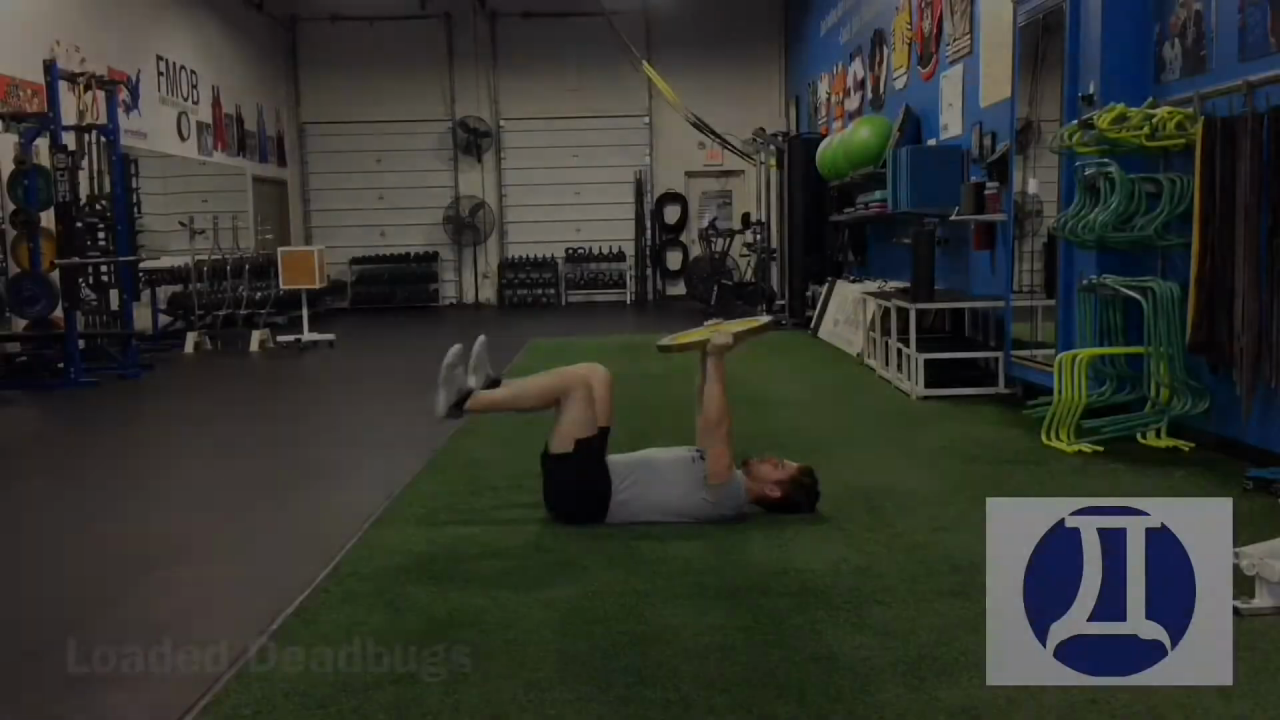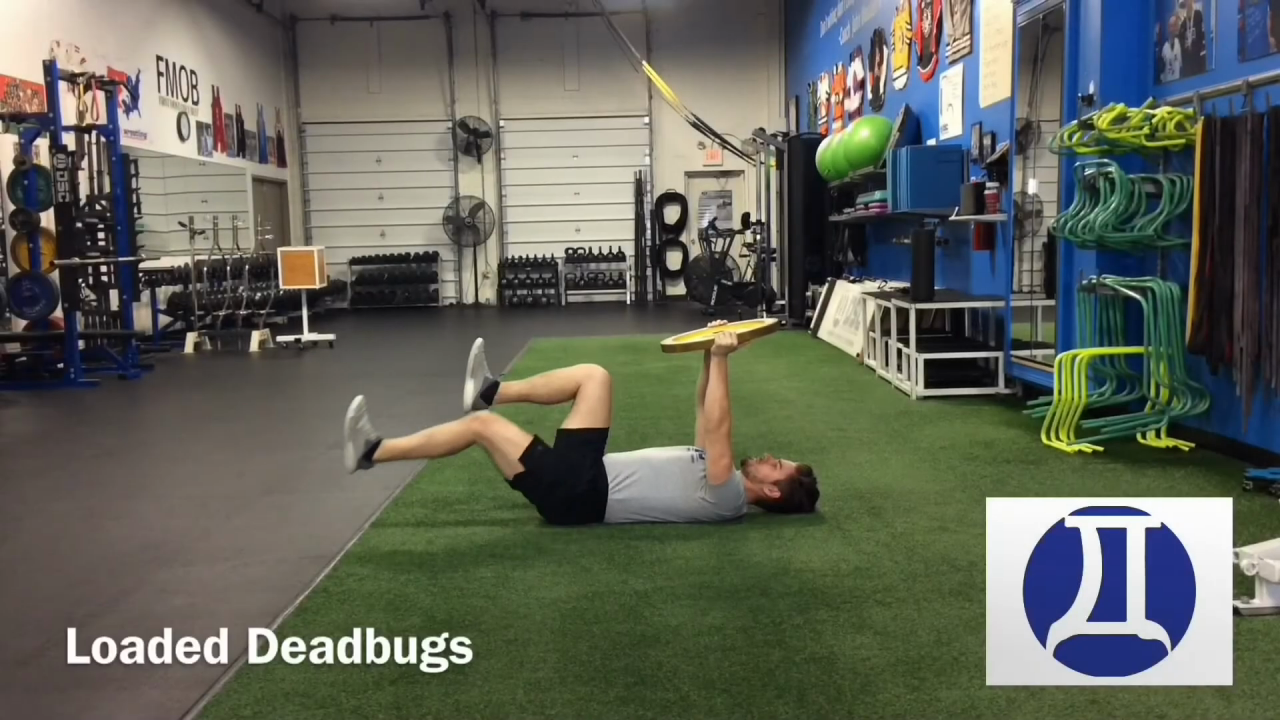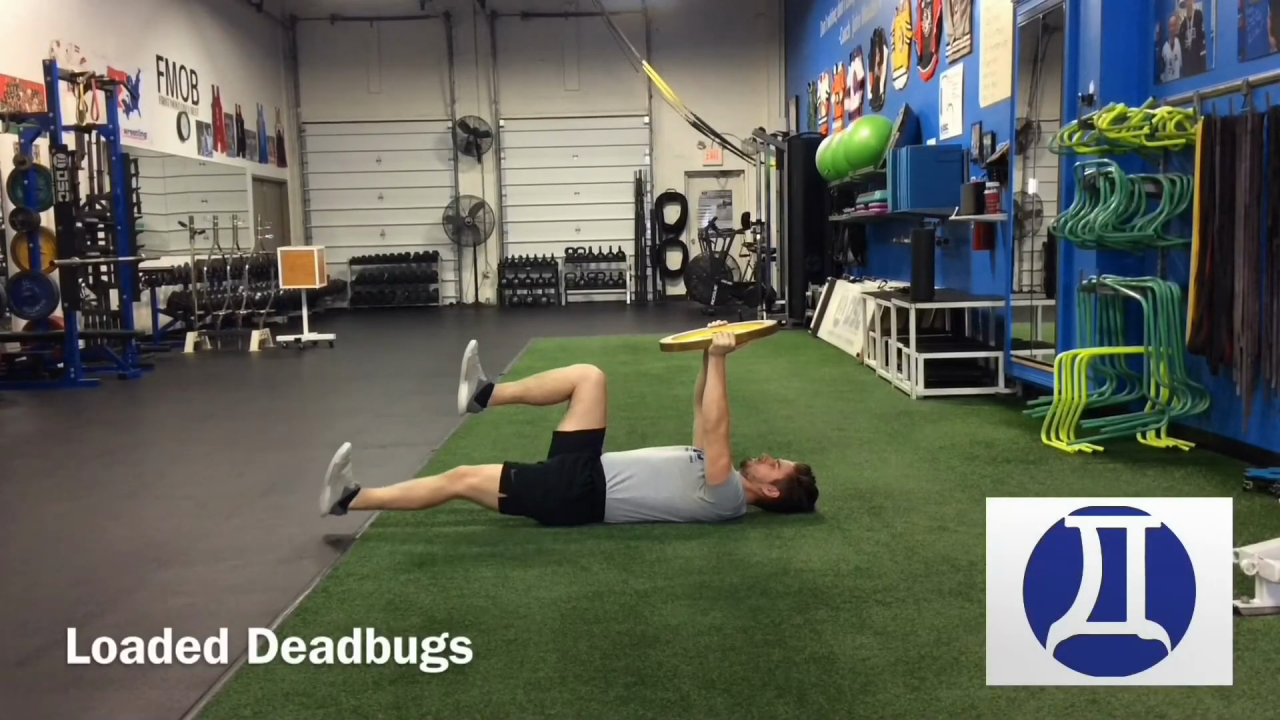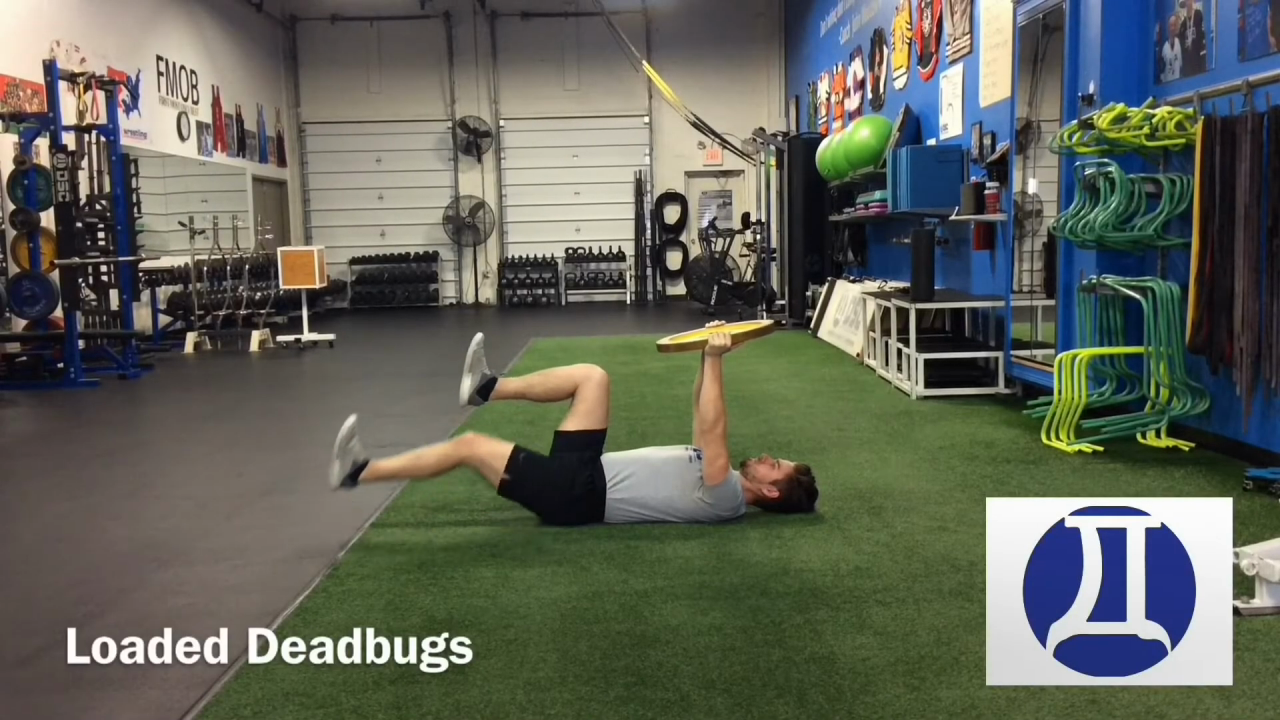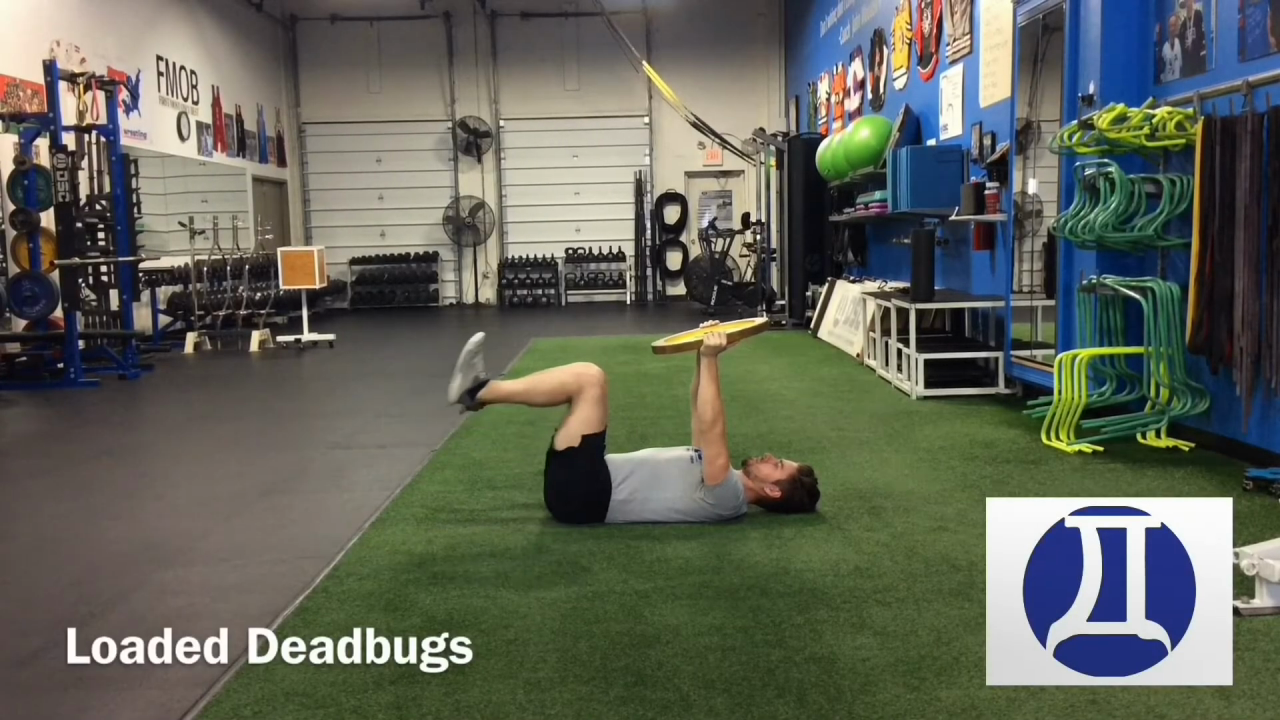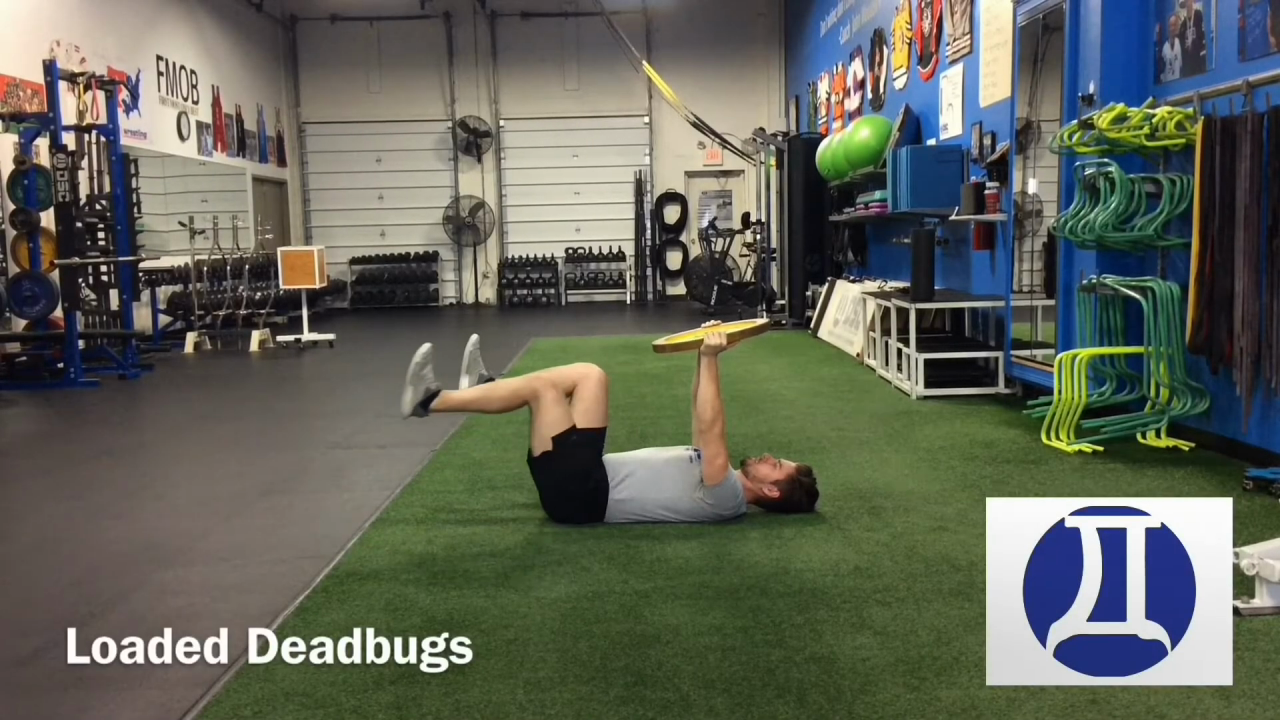
dt=0.7s
person 1, frame 1
left shoulder: (728, 496)
right shoulder: (725, 481)
left elbow: (716, 429)
right elbow: (706, 417)
left wrist: (715, 359)
right wrist: (709, 359)
left hip: (584, 494)
right hip: (597, 478)
left knee: (578, 381)
right knee: (594, 375)
left ankle: (464, 402)
right ankle: (493, 390)
person 1, frame 2
left shoulder: (726, 497)
right shoulder: (723, 477)
left elbow: (717, 429)
right elbow: (705, 413)
left wrist: (720, 360)
right wrist: (709, 358)
left hip: (578, 495)
right hip: (589, 471)
left knee: (483, 423)
right knee: (594, 375)
left ankle: (373, 451)
right ankle: (492, 389)
person 1, frame 3
left shoulder: (726, 497)
right shoulder: (721, 479)
left elbow: (716, 431)
right elbow: (704, 417)
left wrist: (718, 361)
right wrist: (709, 359)
left hip: (579, 494)
right hip: (585, 471)
left knee: (463, 479)
right knee: (589, 376)
left ankle: (351, 499)
right ankle: (487, 394)
person 1, frame 4
left shoulder: (725, 496)
right shoulder: (725, 478)
left elbow: (712, 430)
right elbow: (703, 416)
left wrist: (714, 360)
right wrist: (709, 359)
left hip: (579, 494)
right hip: (586, 471)
left knee: (471, 446)
right knee: (592, 376)
left ankle: (362, 472)
right ankle: (489, 388)
person 1, frame 5
left shoulder: (726, 497)
right shoulder: (727, 479)
left elbow: (710, 431)
right elbow: (705, 429)
left wrist: (709, 361)
right wrist: (705, 359)
left hip: (582, 495)
right hip: (593, 481)
left knee: (588, 382)
right knee: (588, 373)
left ankle: (478, 390)
right ankle: (485, 391)
person 1, frame 6
left shoulder: (725, 498)
right shoulder: (724, 482)
left elbow: (710, 430)
right elbow: (705, 427)
left wrist: (709, 360)
right wrist: (704, 359)
left hip: (580, 494)
right hip: (592, 475)
left knee: (543, 386)
right knee: (589, 375)
left ankle: (431, 400)
right ankle: (485, 388)
